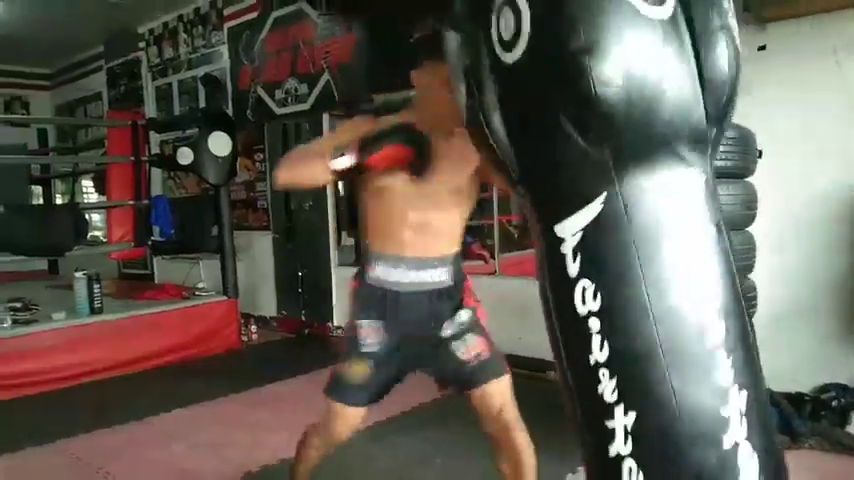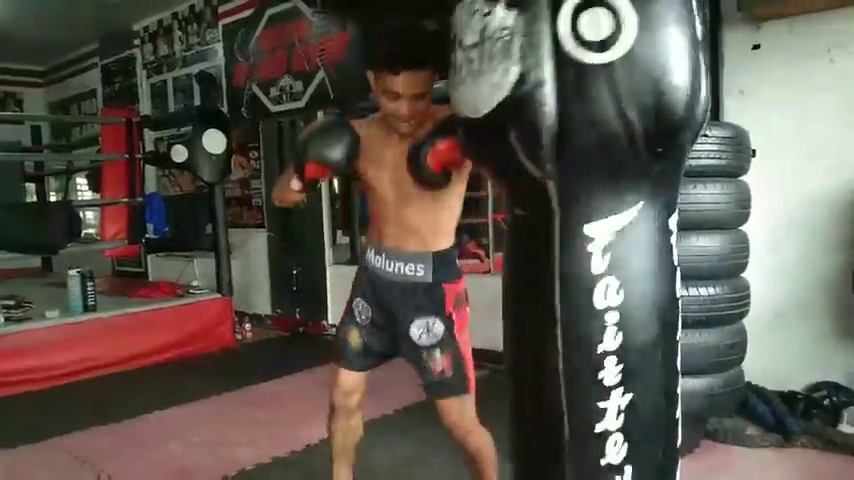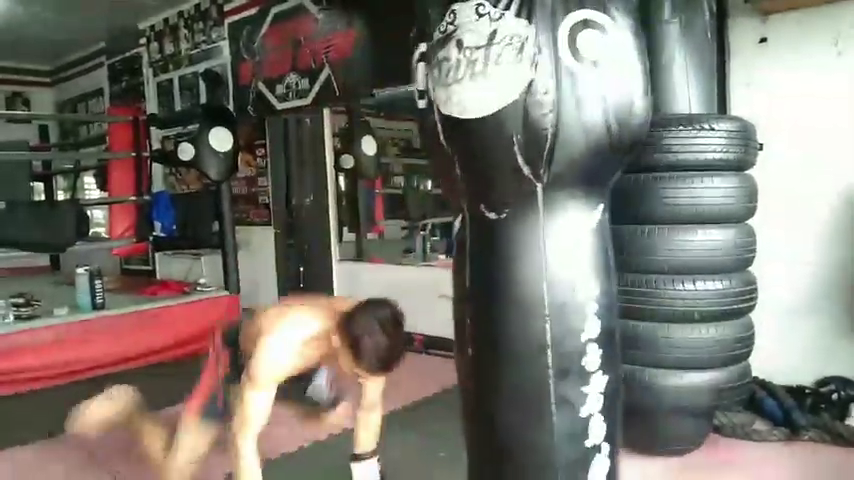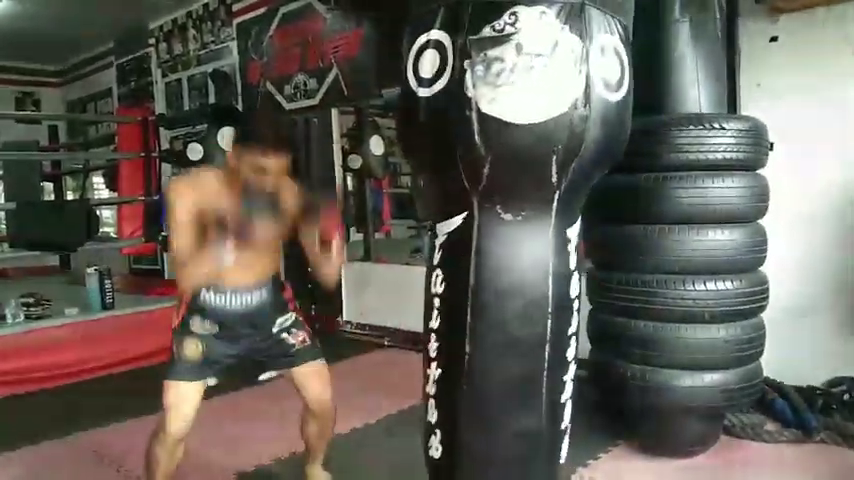
dt=0.7s
person 1, frame 1
left shoulder: (479, 143)
right shoulder: (368, 131)
right elbow: (285, 174)
right wrist: (355, 158)
left hip: (447, 293)
right hip: (382, 295)
left knee: (504, 418)
right knee: (337, 426)
person 1, frame 2
left shoulder: (455, 126)
right shoulder: (358, 136)
right elbow: (282, 196)
right wrist: (305, 171)
left hip: (432, 284)
right hip: (376, 278)
left knee: (459, 421)
right knee: (344, 397)
person 1, frame 3
left shoulder: (366, 342)
right shoulder: (281, 346)
left elbow: (371, 408)
right elbow: (244, 440)
right hip: (242, 361)
right ankle: (128, 406)
person 1, frame 4
left shoulder: (294, 197)
right shoulder: (189, 189)
left elbow: (328, 277)
right elbow: (185, 279)
left wrist: (327, 239)
right wrist: (227, 241)
left hip: (268, 305)
right hip: (208, 314)
left knee: (321, 401)
right knee: (175, 426)
